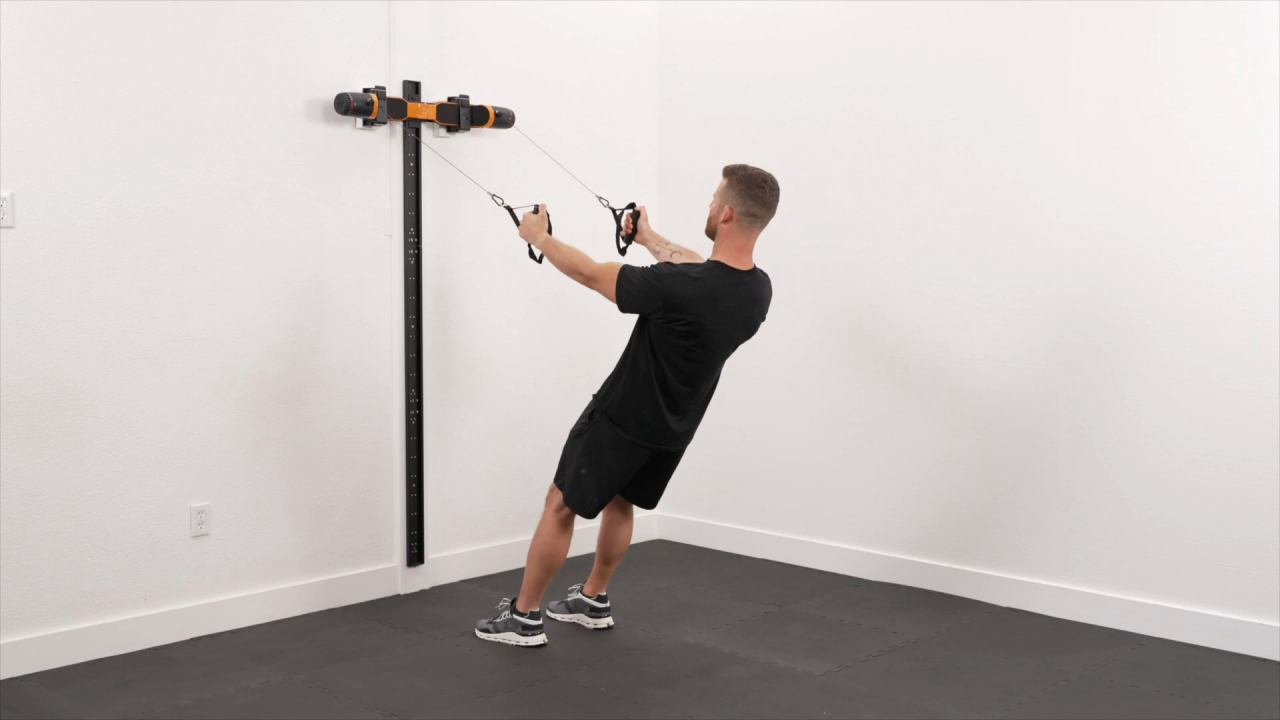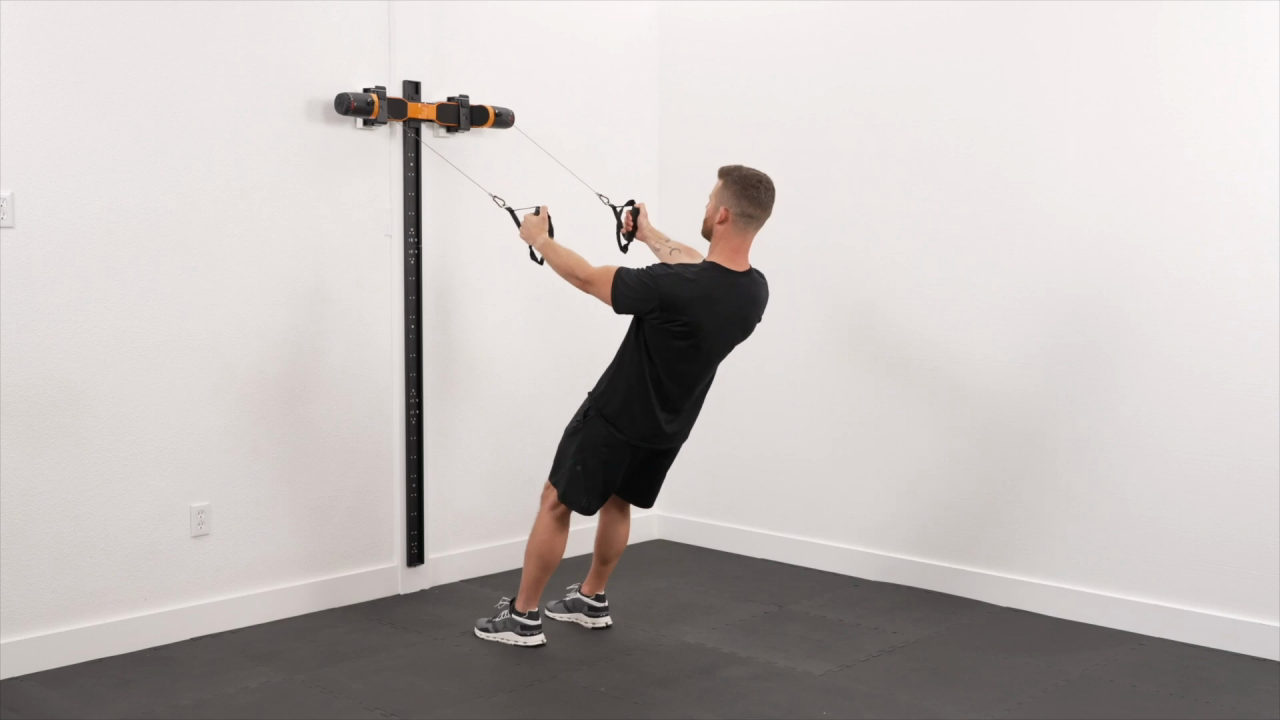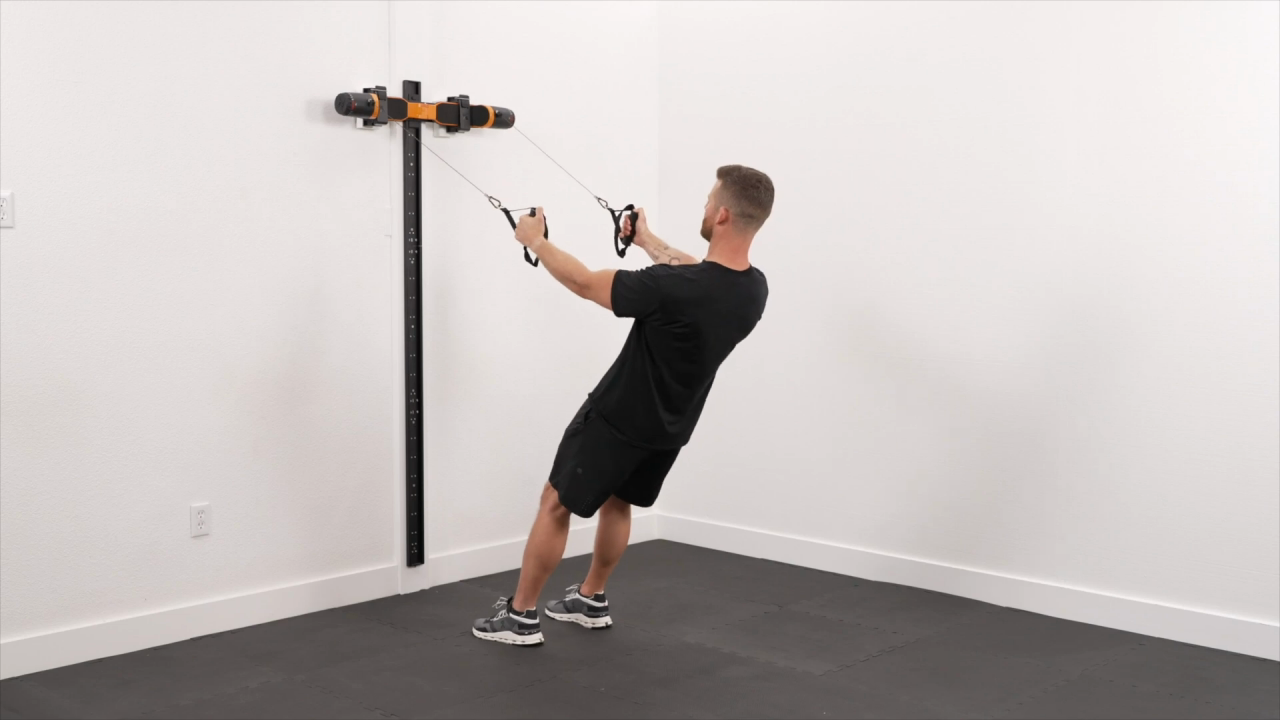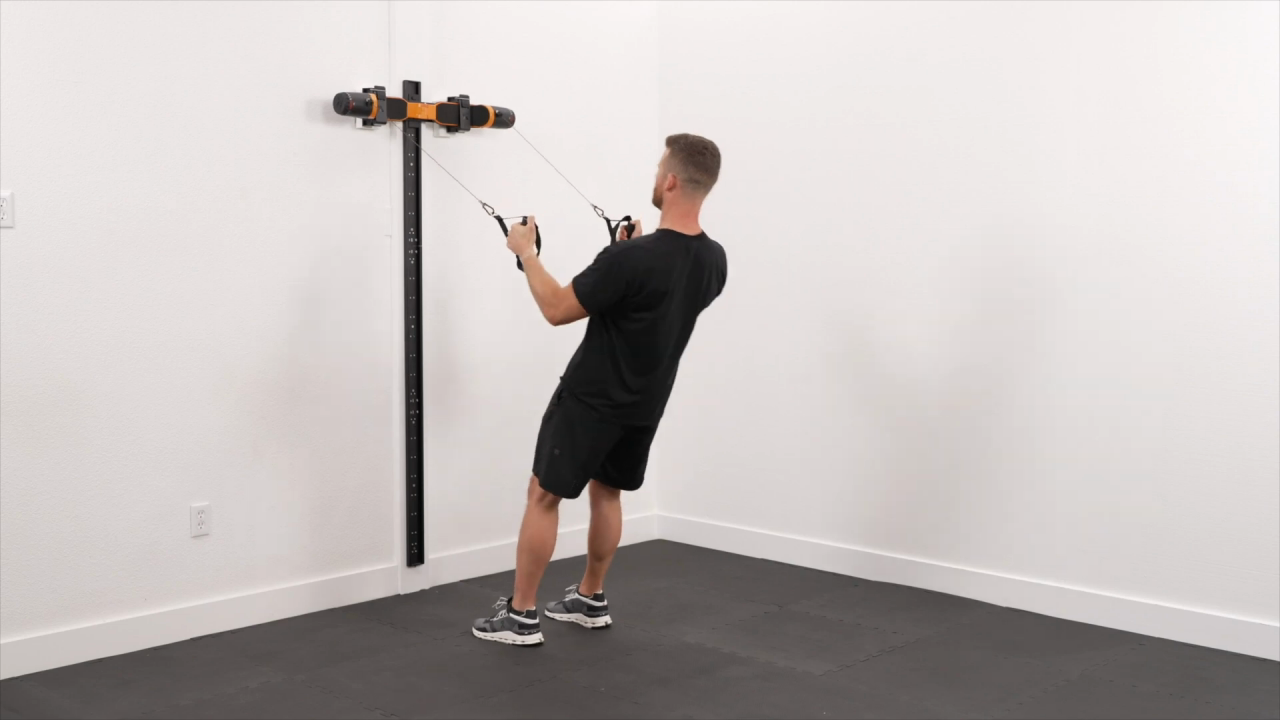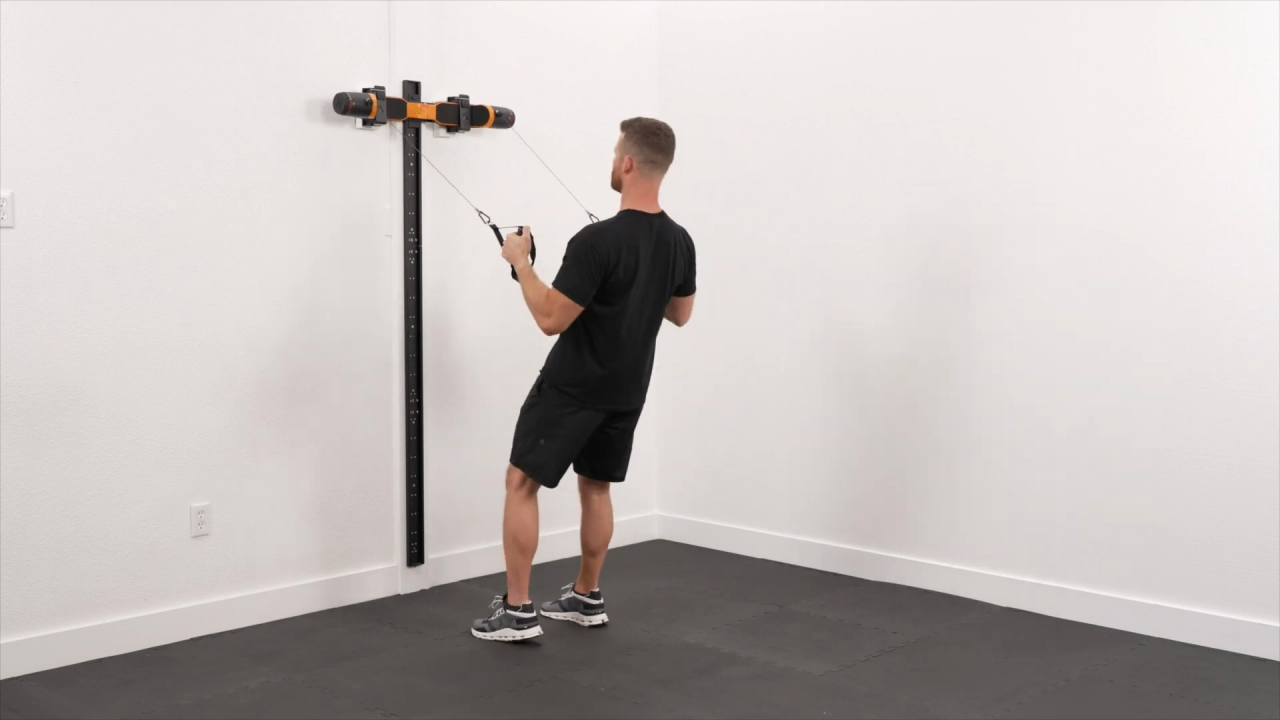
dt=0.4s
person 1, frame 1
left shoulder: (678, 288)
right shoulder: (758, 289)
left elbow: (591, 273)
left wrist: (538, 235)
right wrist: (648, 237)
left hip: (624, 416)
right hip: (673, 427)
left knee: (561, 505)
right knee: (620, 501)
left ankle: (523, 616)
right ankle: (592, 600)
person 1, frame 2
left shoulder: (671, 289)
right shoulder: (754, 291)
left elbow: (587, 279)
left wrist: (539, 238)
right wrist: (648, 233)
left hip: (617, 416)
right hip: (668, 425)
left knee: (556, 503)
right knee: (616, 500)
left ankle: (522, 616)
right ankle: (590, 600)
person 1, frame 3
left shoulder: (670, 289)
right shoulder: (754, 290)
left elbow: (586, 283)
left wrist: (535, 241)
right wrist: (647, 240)
left hip: (619, 417)
right hip: (670, 425)
left knee: (556, 504)
right knee: (616, 500)
left ankle: (520, 615)
right ankle: (590, 600)
person 1, frame 4
left shoulder: (629, 258)
right shoulder: (713, 259)
left elbow: (557, 310)
left wrist: (526, 251)
left hip: (591, 398)
right hip: (644, 402)
left knee: (543, 495)
right knee: (606, 492)
left ankle: (519, 615)
right ankle: (589, 599)
person 1, frame 5
left shoulder: (597, 240)
right shoulder: (678, 240)
left elbow: (551, 319)
right elbow: (680, 314)
left wrist: (519, 261)
left hip: (571, 389)
right hip: (625, 391)
left knee: (521, 482)
right knee: (595, 486)
left ankle: (517, 610)
right ankle: (585, 597)
